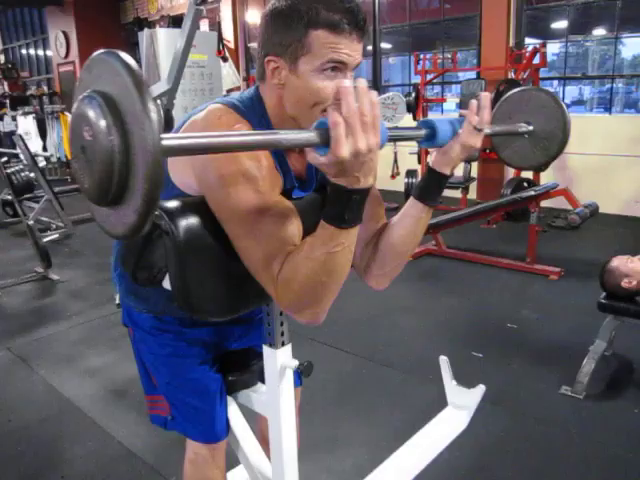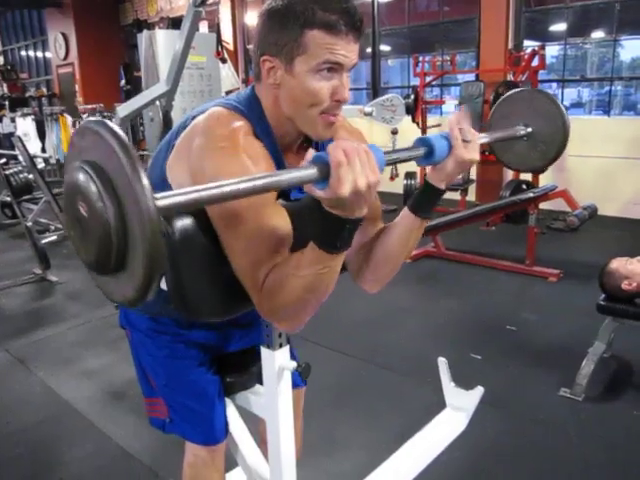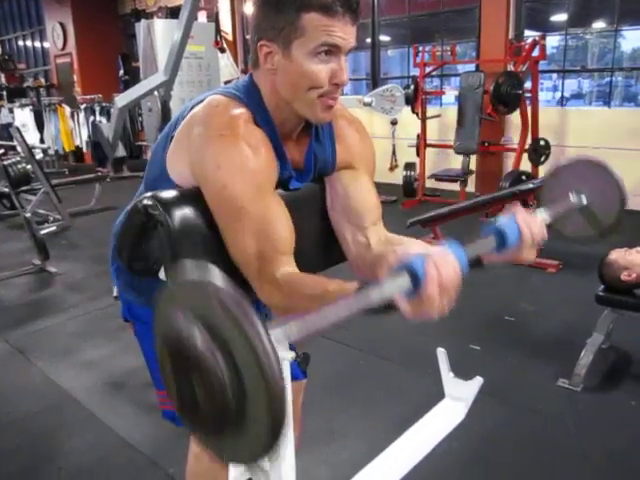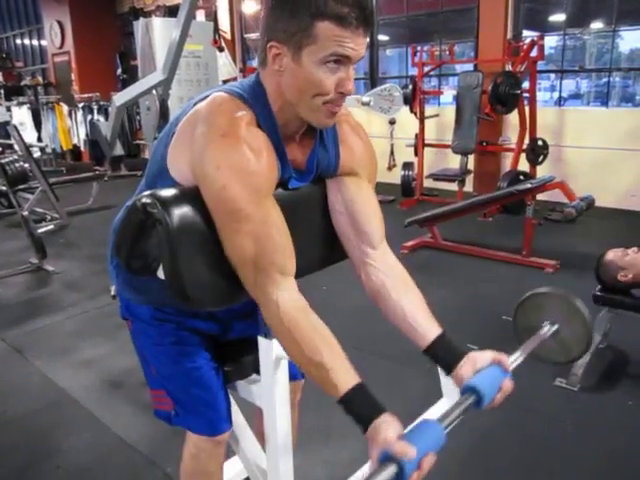
dt=0.5s
person 1, frame 1
left shoulder: (349, 137)
left elbow: (376, 271)
right elbow: (306, 305)
left wrist: (439, 174)
right wrist: (351, 189)
right hip: (167, 300)
right knee: (209, 435)
person 1, frame 2
left shoulder: (342, 142)
right shoulder: (229, 145)
left elbow: (369, 274)
right elbow: (285, 311)
left wrist: (433, 189)
right wrist: (343, 219)
left hip: (238, 290)
right hip: (167, 303)
left knee: (286, 394)
right knee: (208, 436)
person 1, frame 3
left shoulder: (342, 133)
right shoulder: (229, 137)
left elbow: (368, 246)
right elbow: (278, 284)
left hip: (237, 280)
right hip: (165, 289)
left knee: (285, 385)
person 1, frame 4
left shoulder: (345, 138)
right shoulder: (231, 140)
left elbow: (374, 258)
right elbow: (277, 294)
left wrist: (453, 357)
right wrist: (371, 417)
left hip: (236, 278)
right hip: (162, 289)
left knee: (285, 381)
right knee: (211, 427)
